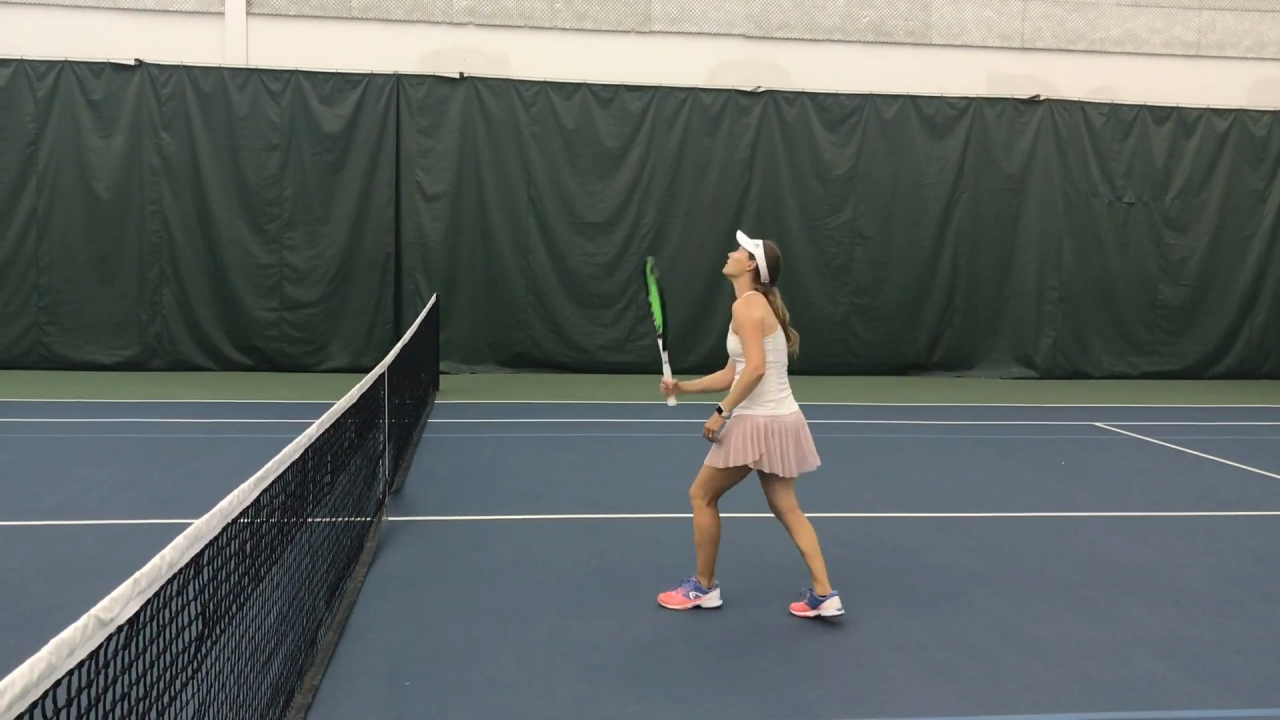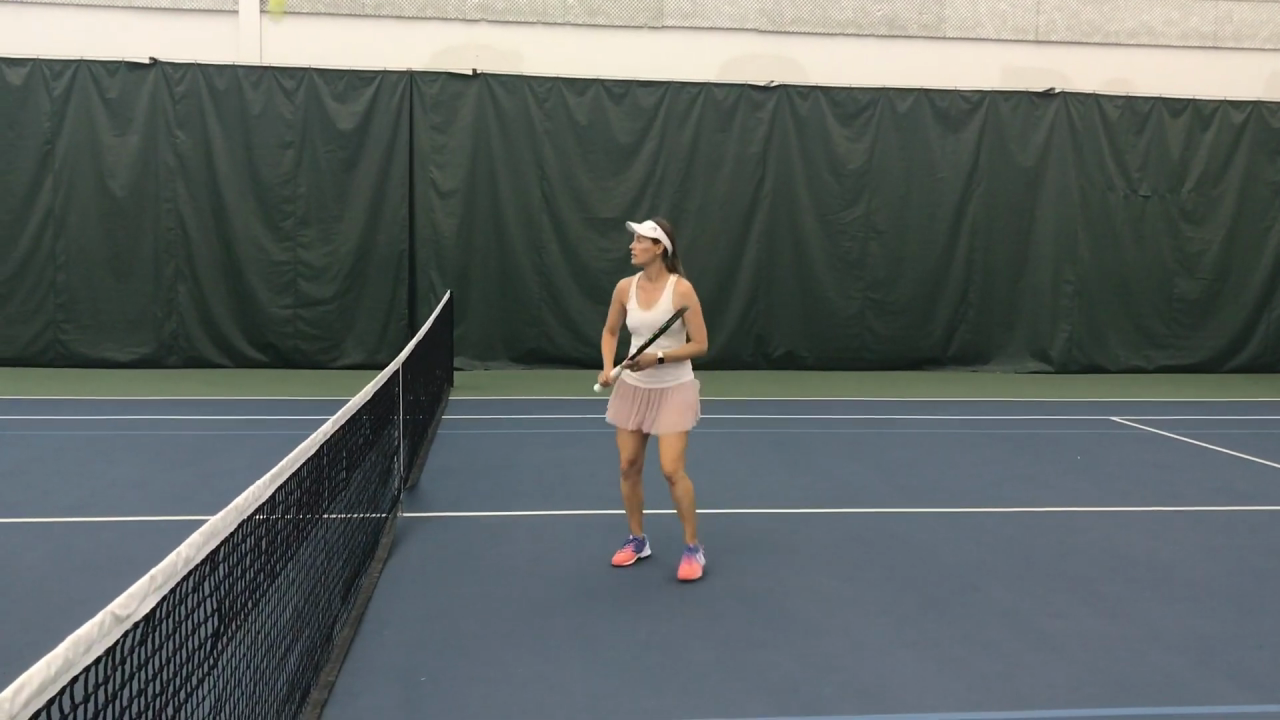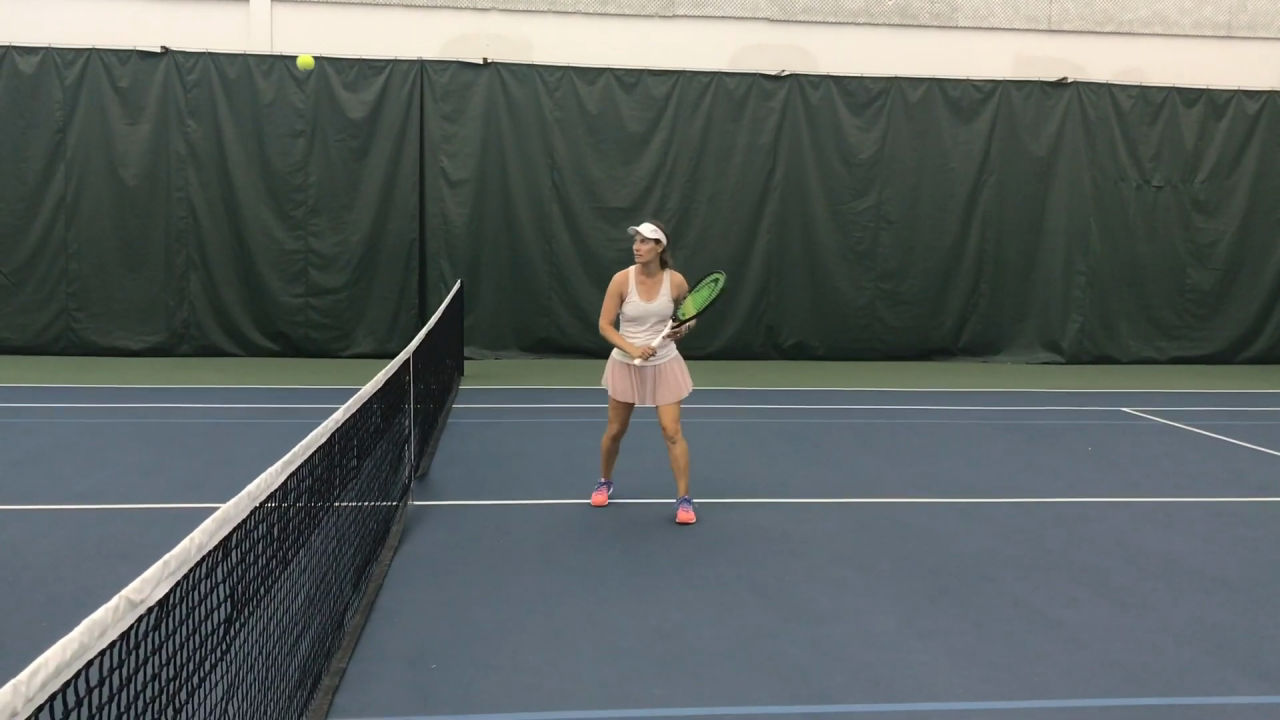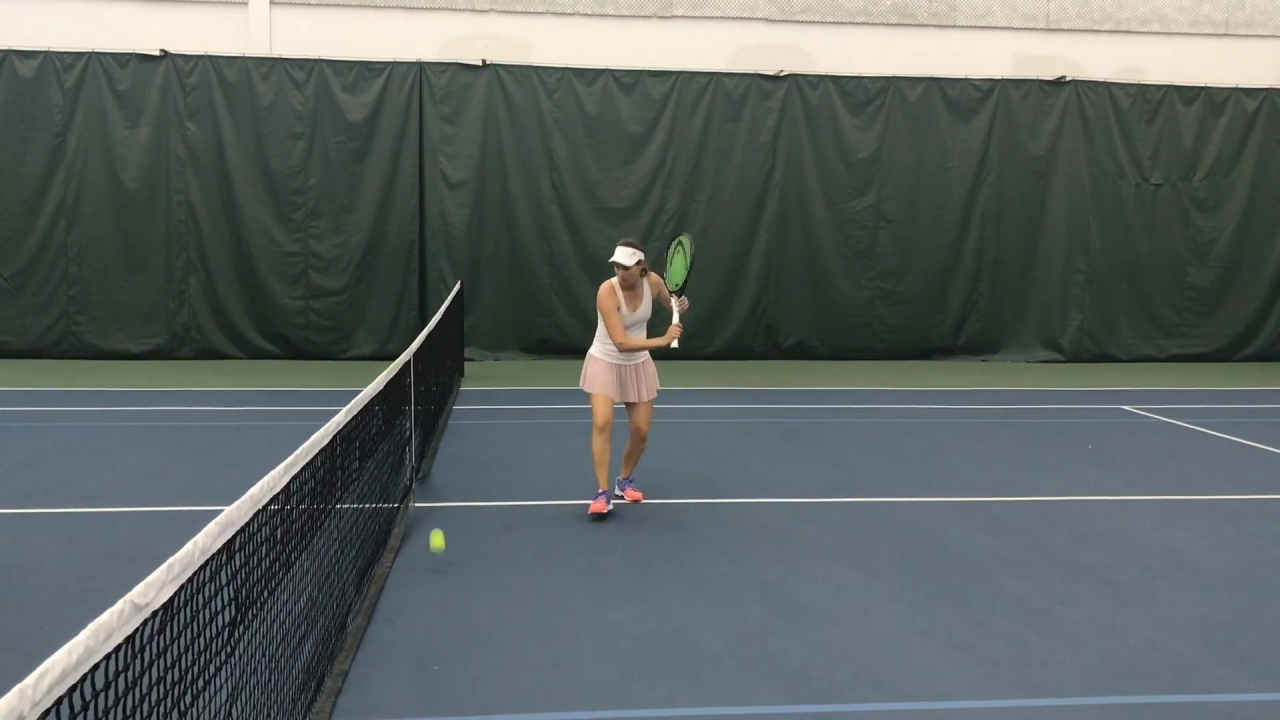
dt=1s
person 1, frame 1
left shoulder: (746, 304)
right shoulder: (758, 306)
left elbow: (756, 369)
right elbow: (732, 375)
left wrist: (721, 413)
right wrist: (682, 385)
left hip: (759, 423)
right hip: (782, 421)
left knee: (702, 496)
right knee: (786, 508)
left ankle: (704, 587)
right ankle: (824, 595)
person 1, frame 2
left shoulder: (681, 289)
right shoulder: (625, 288)
left elbow: (700, 345)
right elbow: (610, 333)
left wrist: (658, 357)
right wrist: (608, 368)
left hip: (674, 389)
right hip: (633, 388)
left knee: (673, 471)
right knee: (628, 467)
left ankle: (693, 547)
right ankle: (637, 540)
person 1, frame 3
left shoulder: (676, 281)
right shoulder: (621, 280)
left elbow: (690, 317)
right elbow: (605, 325)
left wrist: (682, 329)
right wrist: (632, 349)
left hip: (664, 365)
right hip: (626, 364)
left knee: (673, 432)
right knee: (615, 430)
left ankle: (684, 499)
right ankle: (604, 481)
person 1, frame 4
left shoulder: (653, 281)
right shoulder: (607, 292)
left elbow: (670, 302)
right elbow: (621, 343)
left wrist: (679, 305)
right wrist: (662, 341)
left hip: (638, 364)
right hip: (604, 363)
left knee: (641, 431)
right knee: (602, 424)
left ankle: (624, 480)
right ankle: (603, 492)
